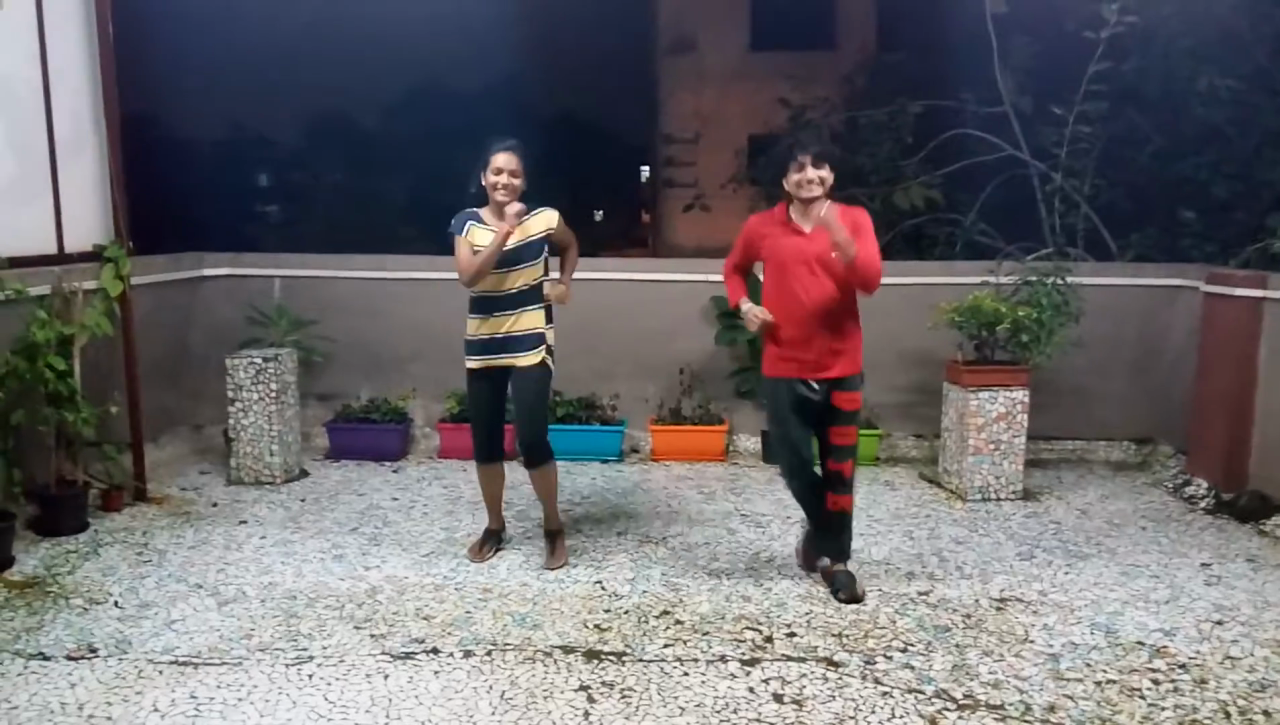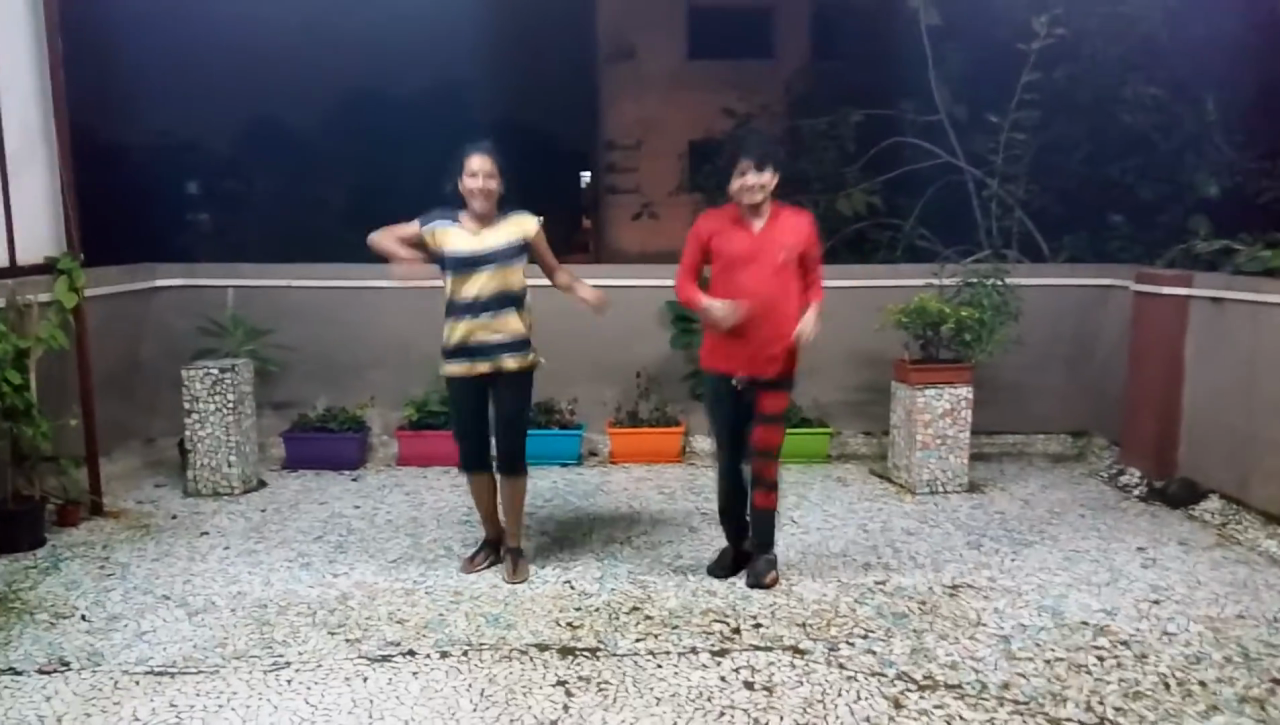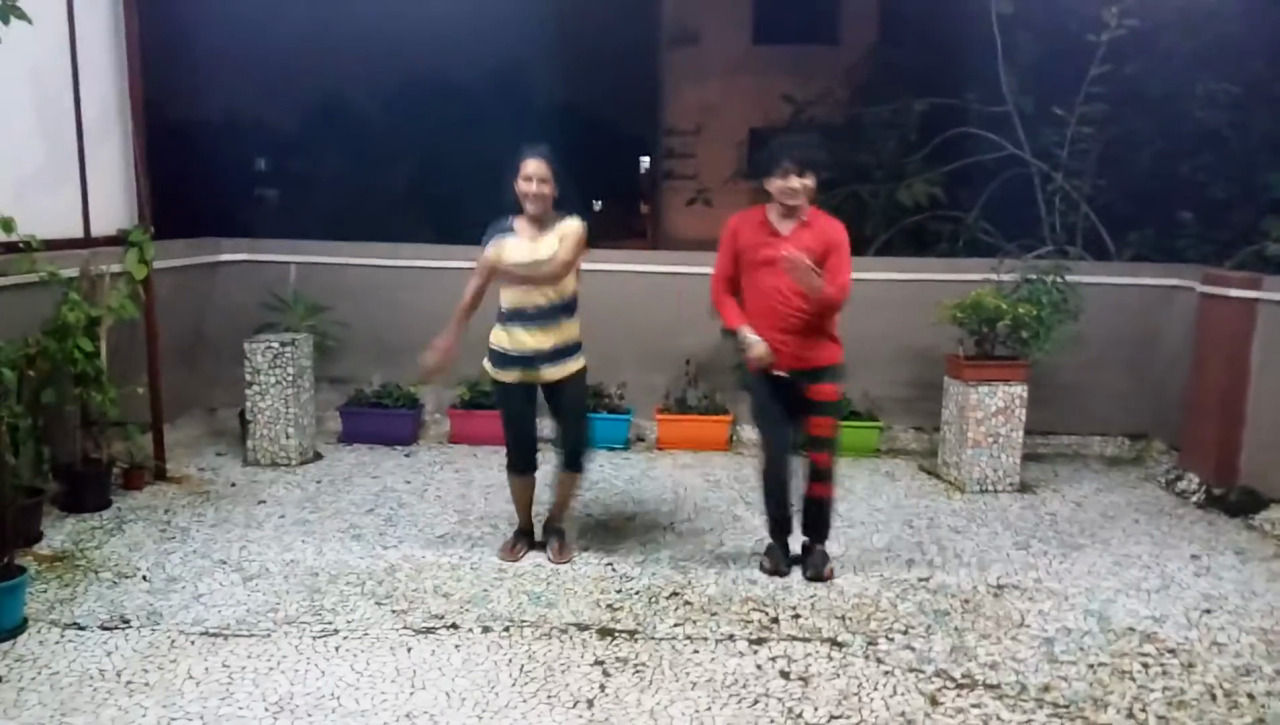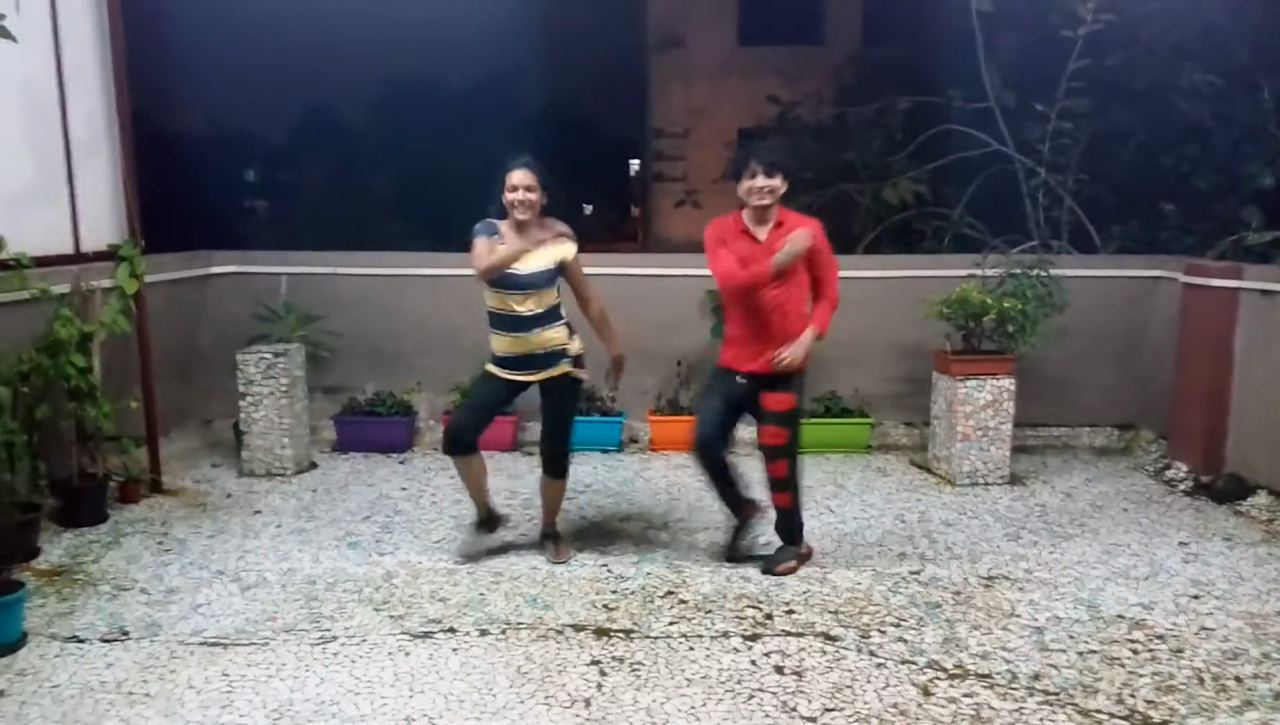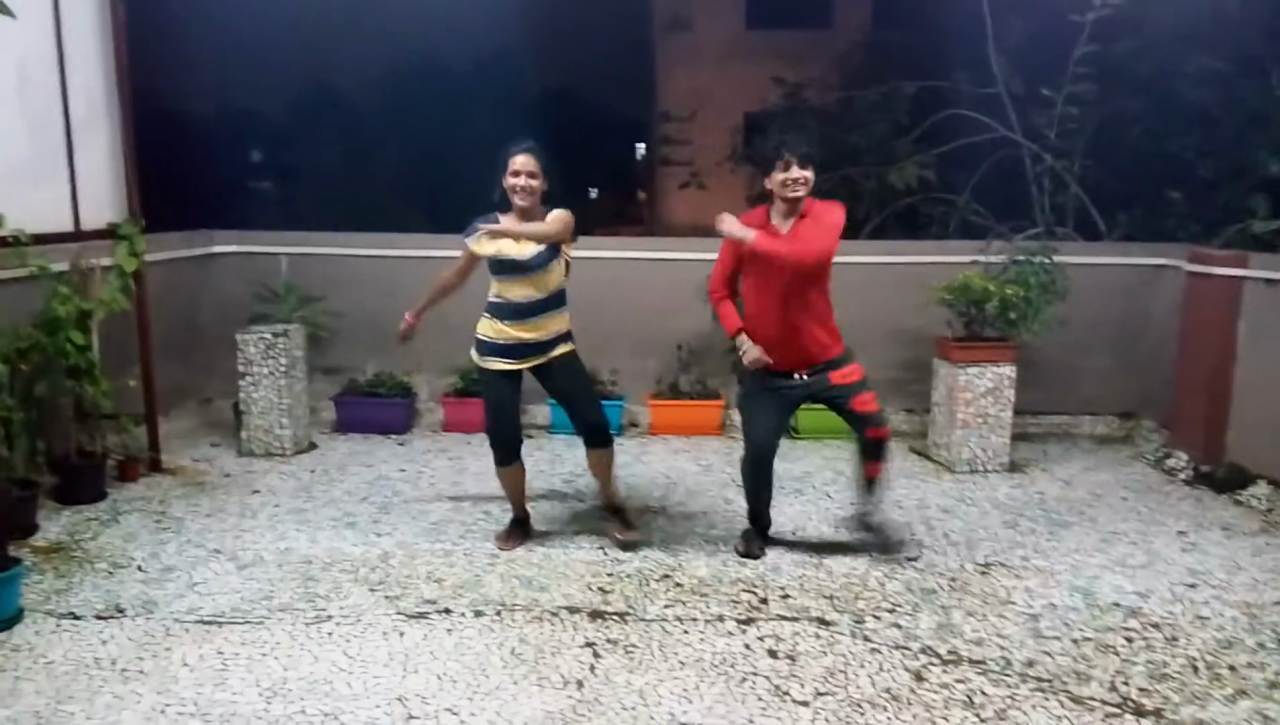
dt=1s
person 1, frame 1
left shoulder: (855, 220)
right shoulder: (760, 227)
left elbow: (870, 278)
right elbow: (733, 270)
left wrist: (839, 232)
right wrist: (746, 306)
left hip: (840, 368)
right hip: (783, 369)
left knee: (839, 465)
right knee: (793, 461)
left ankle: (836, 560)
right ankle: (815, 525)
person 1, frame 2
left shoulder: (800, 224)
right shoulder: (710, 225)
left elbow: (812, 279)
right elbow: (684, 282)
left wrist: (811, 314)
right wrist: (707, 304)
left hip: (772, 368)
right hip: (721, 366)
left knee: (765, 461)
right knee: (728, 459)
left ankle: (762, 552)
right ankle: (735, 542)
person 1, frame 3
left shoulder: (830, 230)
right shoulder: (742, 226)
left elbow: (837, 295)
right elbow: (722, 288)
left wrist: (813, 280)
right wrist: (745, 333)
left hip: (818, 363)
right hip: (767, 366)
left knee: (822, 455)
right knee: (776, 455)
left ankle: (815, 543)
right ankle: (778, 541)
person 1, frame 4
left shoulder: (807, 230)
right shoulder: (721, 231)
left elbow: (828, 293)
right elbow: (730, 283)
left wrist: (806, 339)
right wrist: (780, 258)
left hip: (785, 367)
right hip: (732, 366)
left knee: (777, 457)
right knee: (706, 444)
left ankle: (793, 542)
right ankle: (742, 510)
person 1, frame 5
left shoulder: (826, 214)
right shoulder: (742, 226)
left elbow: (808, 257)
right elbow: (721, 290)
left wrist: (748, 238)
right wrist: (741, 338)
left hip: (823, 357)
right hip: (764, 366)
left knee: (874, 426)
right knee: (758, 454)
left ankle: (869, 508)
right ankle: (757, 528)
person 2, frame 1
left shoulder: (543, 219)
right shoulder: (466, 222)
left elbow: (571, 247)
right elbow: (470, 274)
left wrist: (563, 282)
right wrist: (505, 232)
left hip: (529, 345)
right hip: (482, 347)
left knee: (532, 437)
right knee: (486, 440)
left ankle: (553, 528)
right ankle: (495, 529)
person 2, frame 2
left shoulder: (522, 225)
right shoulder: (439, 225)
left elbow: (554, 270)
right elbow: (378, 239)
left wrist: (581, 290)
right wrist: (401, 252)
left hip: (511, 352)
right hip: (462, 355)
left knee: (511, 450)
right knee: (471, 451)
left ankle: (513, 545)
right ankle: (492, 537)
person 2, frame 3
left shoulder: (571, 228)
right shoulder: (500, 234)
left elbow: (554, 265)
right elbow: (474, 293)
left wrist: (508, 266)
right wrist: (445, 342)
left hip: (563, 358)
right hip: (512, 359)
left knee: (575, 447)
right knee: (521, 451)
left ankle: (555, 525)
right ankle: (523, 528)
person 2, frame 4
left shoulder: (562, 244)
right shoulder: (488, 232)
left elbow: (589, 302)
right elbow: (484, 267)
left wrist: (614, 350)
right wrist: (533, 241)
left hip: (557, 360)
right hip: (506, 362)
left knee: (555, 452)
right knee: (458, 434)
left ankle: (550, 531)
right ankle: (486, 512)
person 2, frame 5
left shoulder: (556, 220)
right shoulder: (483, 229)
left elbow: (557, 233)
right elbow: (454, 276)
left wrist: (506, 230)
right wrist: (416, 312)
left hip: (551, 345)
right hip: (497, 349)
left knee: (595, 425)
right knee: (503, 441)
left ankle: (612, 505)
right ankle: (520, 519)
